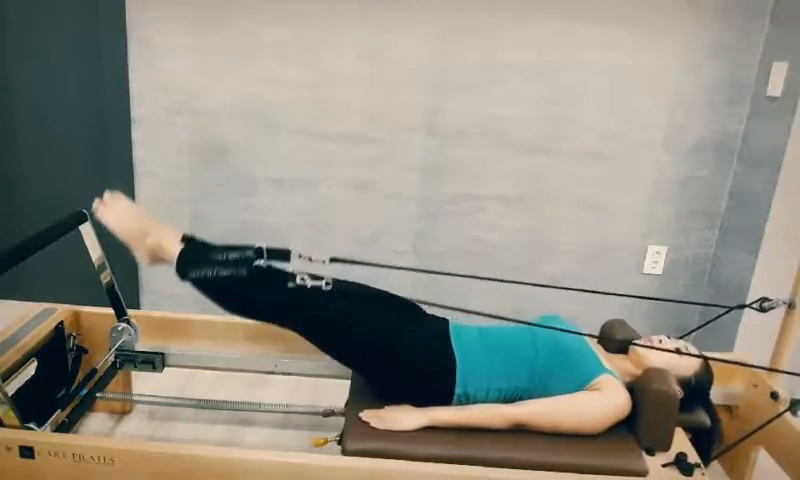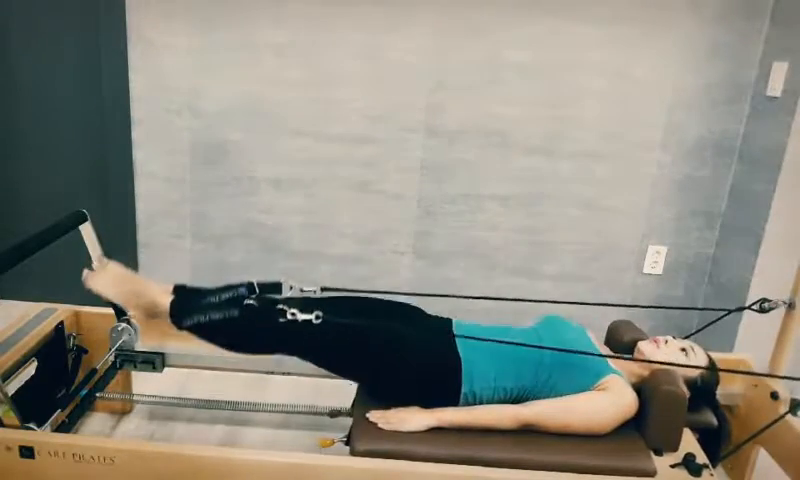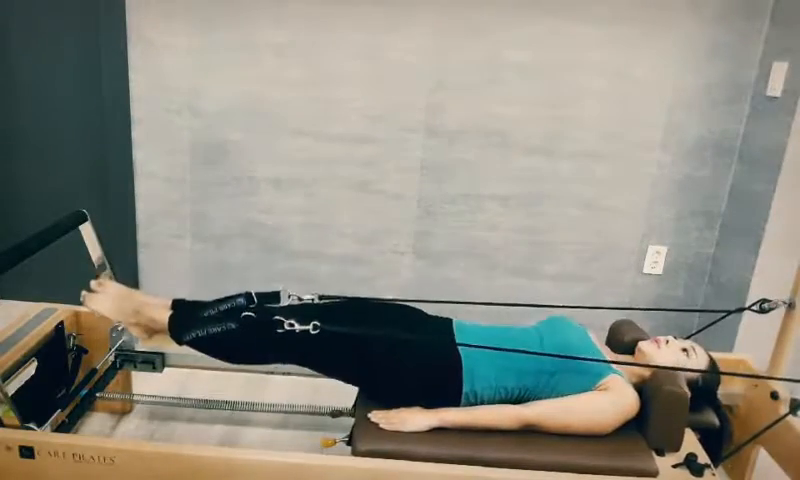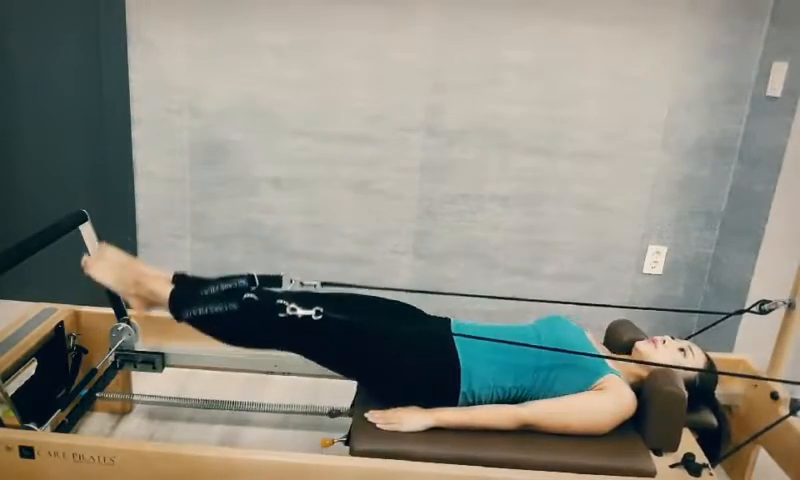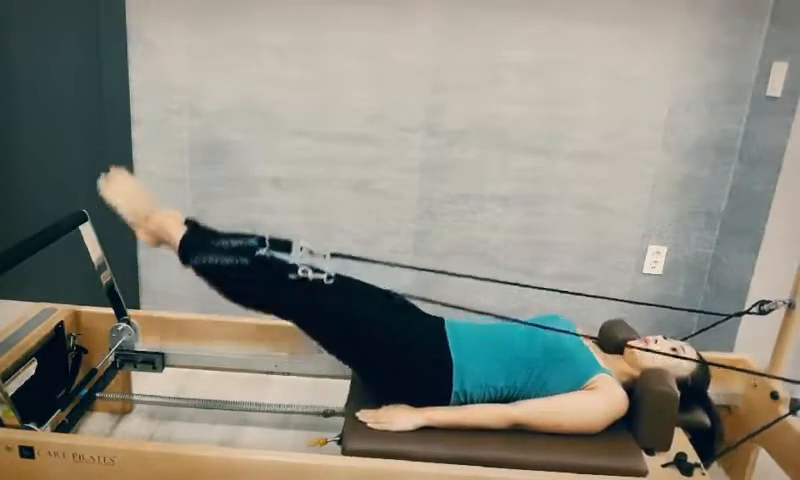
dt=0.3s
person 1, frame 1
left shoulder: (611, 402)
right shoulder: (592, 352)
left elbow: (514, 414)
left wrist: (424, 416)
left hip: (435, 373)
right hip: (439, 338)
left knee: (298, 301)
right knee: (300, 287)
left ankle: (170, 249)
right ankle: (173, 246)
person 1, frame 2
left shoulder: (620, 401)
right shoulder: (595, 347)
left elbow: (523, 415)
left wrist: (429, 416)
left hip: (444, 377)
right hip: (443, 337)
left knee: (294, 328)
right knee: (294, 306)
left ankle: (164, 303)
right ankle: (163, 297)
person 1, frame 3
left shoulder: (620, 402)
right shoulder: (594, 347)
left elbow: (522, 415)
left wrist: (429, 416)
left hip: (445, 375)
right hip: (442, 336)
left knee: (292, 337)
right knee: (287, 311)
left ankle: (160, 318)
right ankle: (161, 310)
person 1, frame 4
left shoulder: (617, 402)
right shoulder: (594, 349)
left elbow: (520, 414)
left wrist: (428, 416)
left hip: (442, 376)
right hip: (440, 337)
left knee: (296, 324)
right knee: (287, 301)
left ankle: (163, 292)
right ankle: (162, 284)
person 1, frame 5
left shoulder: (608, 402)
right shoulder: (591, 352)
left elbow: (513, 413)
left wrist: (419, 415)
left hip: (433, 377)
right hip: (436, 338)
left knee: (300, 293)
right knee: (302, 280)
left ankle: (173, 232)
right ankle: (172, 227)
